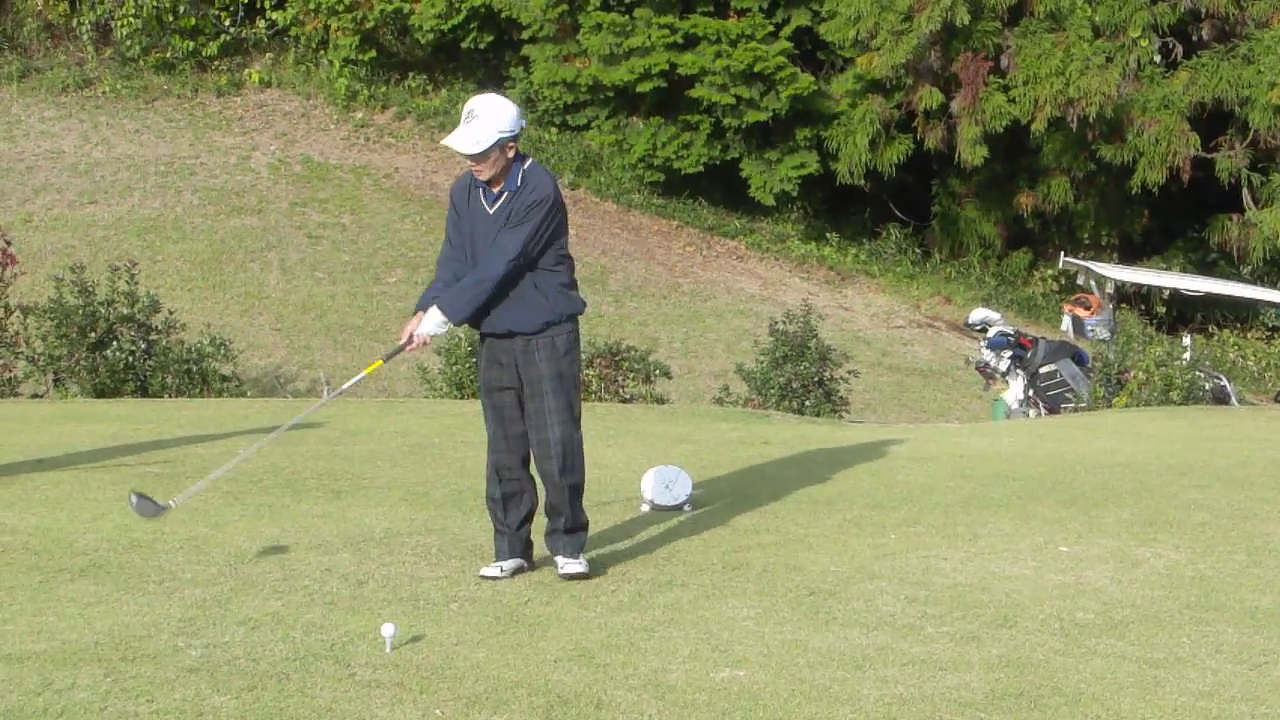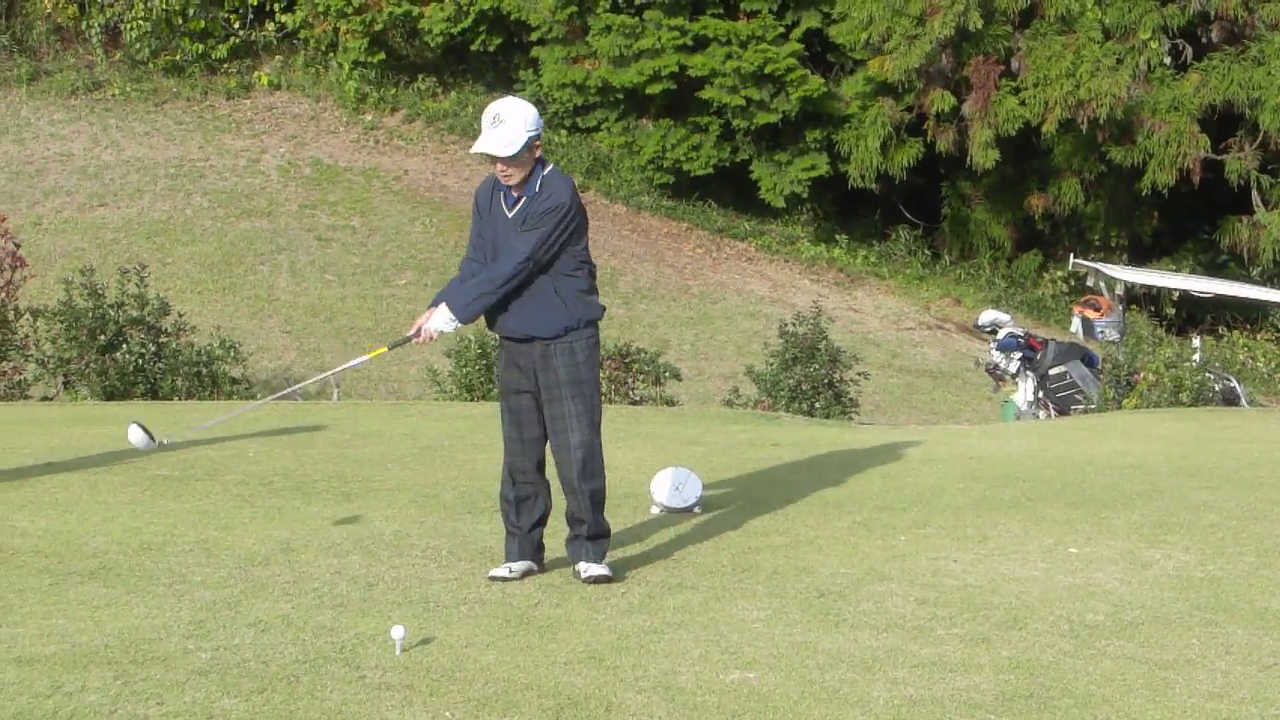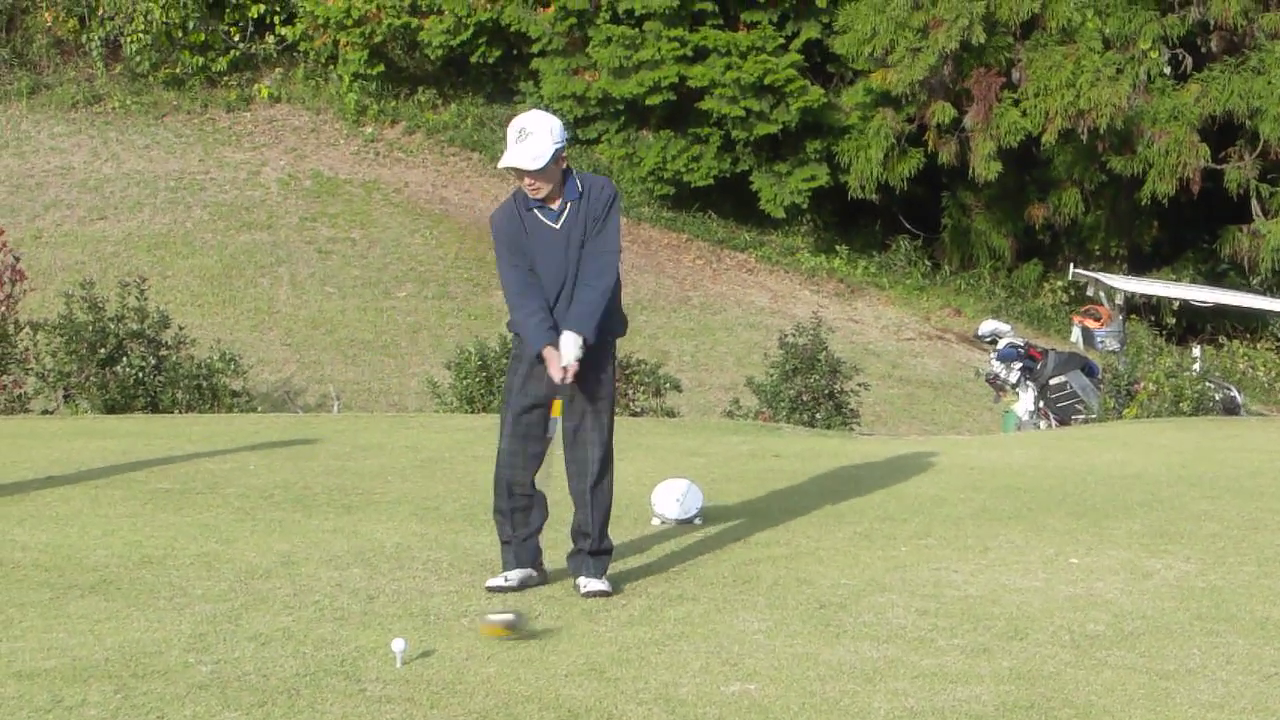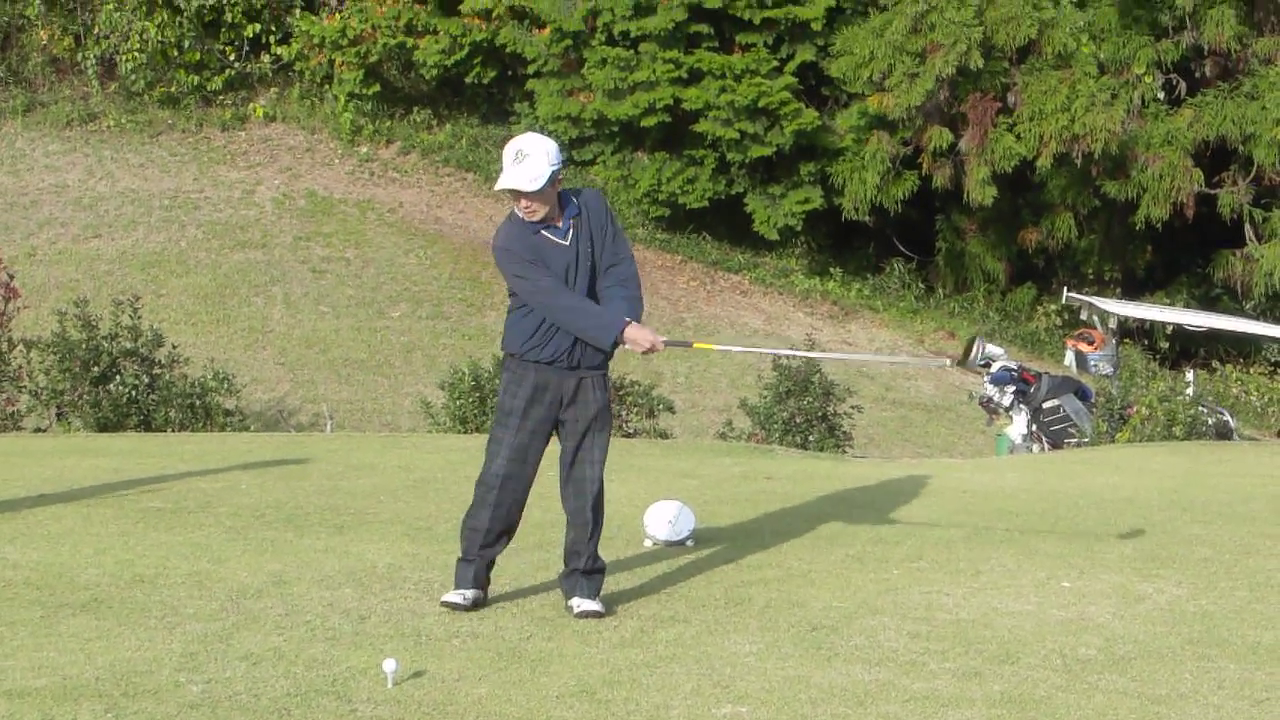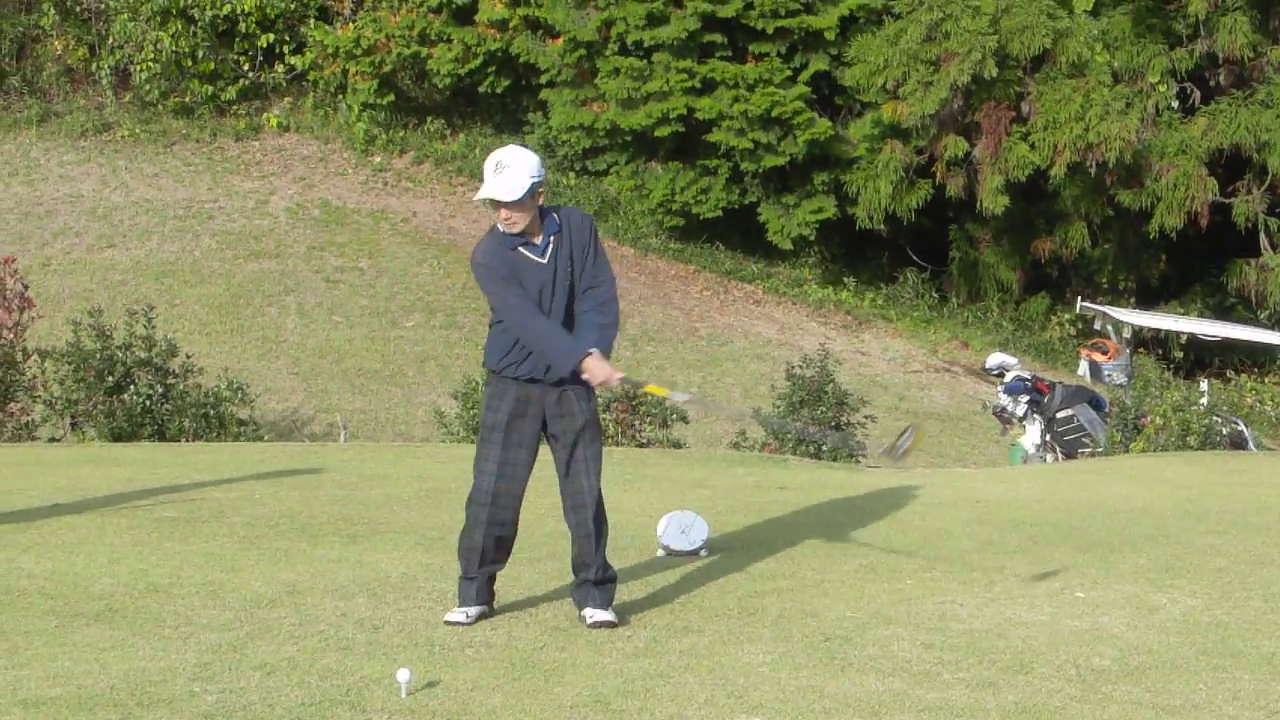
dt=0.3s
person 1, frame 1
left shoulder: (540, 191)
right shoulder: (464, 191)
left elbow: (499, 267)
right elbow: (454, 260)
left wrist: (440, 315)
right wrist: (425, 308)
left hip: (547, 333)
right hip: (495, 337)
left knee: (556, 440)
right knee: (505, 448)
left ankle: (567, 542)
right ankle: (512, 547)
person 1, frame 2
left shoulder: (558, 196)
right shoulder: (488, 194)
left elbow: (512, 268)
right elbow: (477, 263)
left wrist: (449, 314)
right wrist: (439, 305)
left hip: (567, 339)
right hip: (515, 340)
left knee: (577, 446)
right knee: (520, 451)
left ankle: (589, 548)
right ankle: (523, 549)
person 1, frame 3
left shoulder: (599, 195)
right shoulder: (507, 218)
left elbow: (597, 275)
right elbow: (520, 290)
left wrist: (573, 340)
right wrist: (545, 347)
left hip: (591, 353)
right hip: (535, 350)
left knee: (591, 461)
right knee: (514, 456)
left ankle: (590, 563)
right ankle: (521, 559)
person 1, frame 4
left shoulder: (593, 208)
right shoulder: (510, 241)
left elbow: (621, 275)
right elbow: (557, 302)
left wrist: (626, 323)
right wrist: (624, 330)
left hip: (589, 370)
right hip: (530, 370)
left knee: (585, 482)
right knee: (502, 474)
left ankle: (582, 583)
right ankle: (471, 576)
person 1, frame 5
left shoulder: (578, 229)
right shoulder: (489, 255)
left elbow: (599, 298)
right elbow: (526, 319)
left wrist: (596, 352)
right wrist: (584, 358)
left hip: (570, 388)
right hip: (514, 388)
left knee: (584, 492)
right knee: (492, 492)
left ankle: (594, 594)
right ankle: (475, 594)
